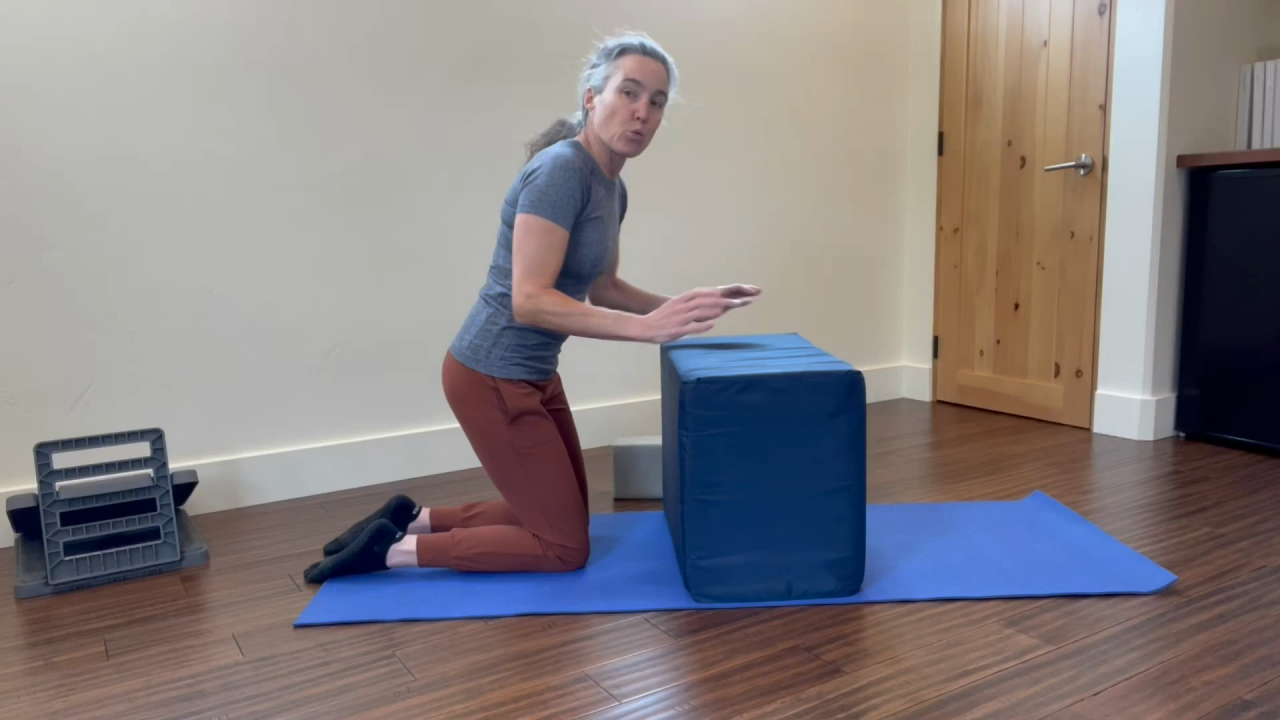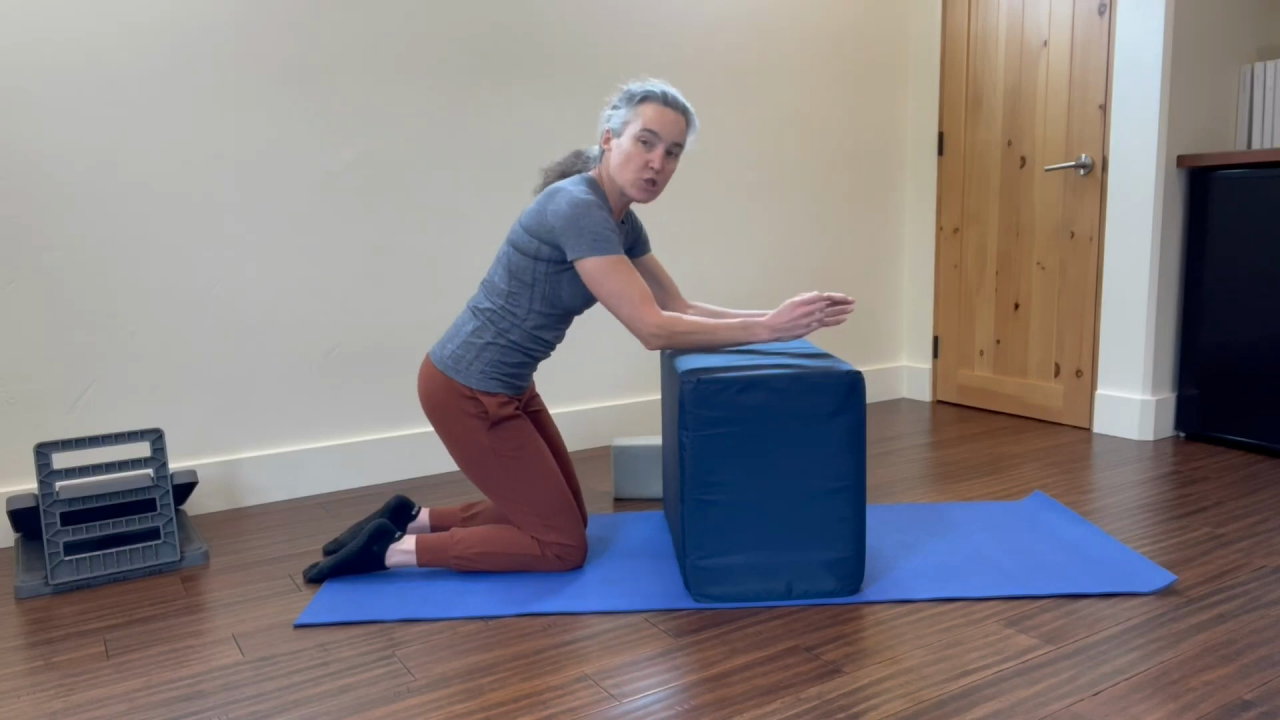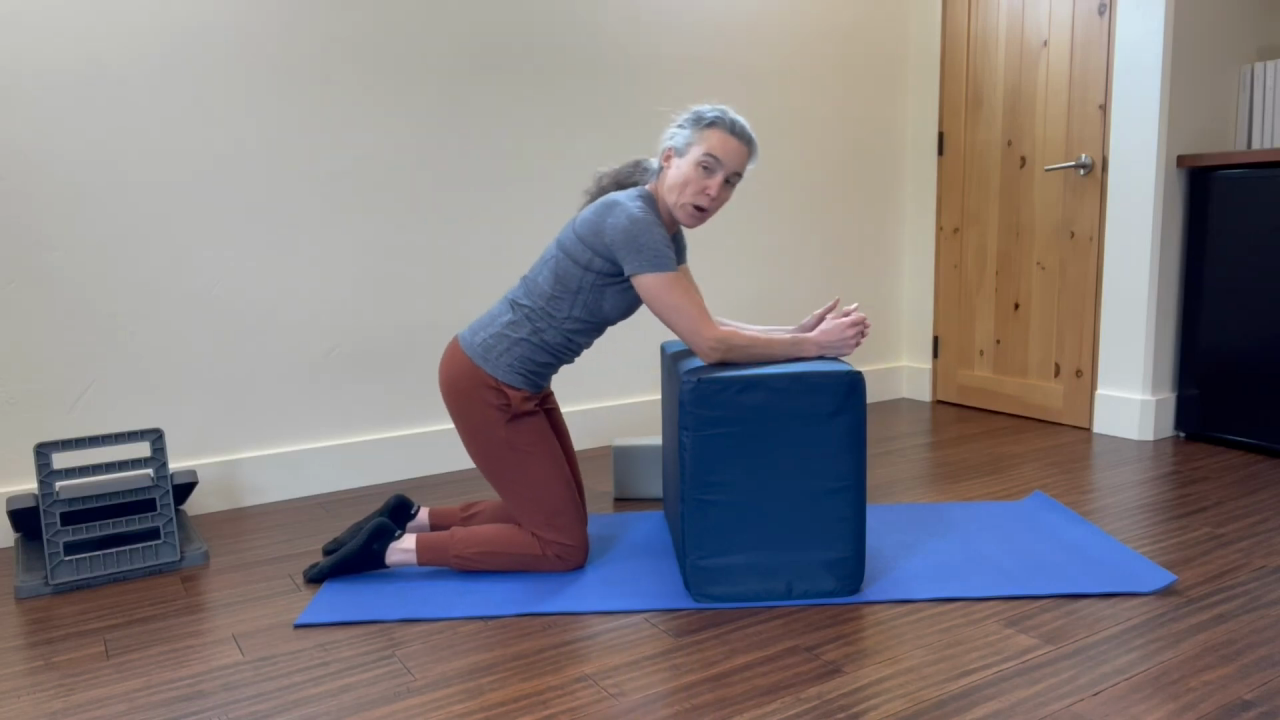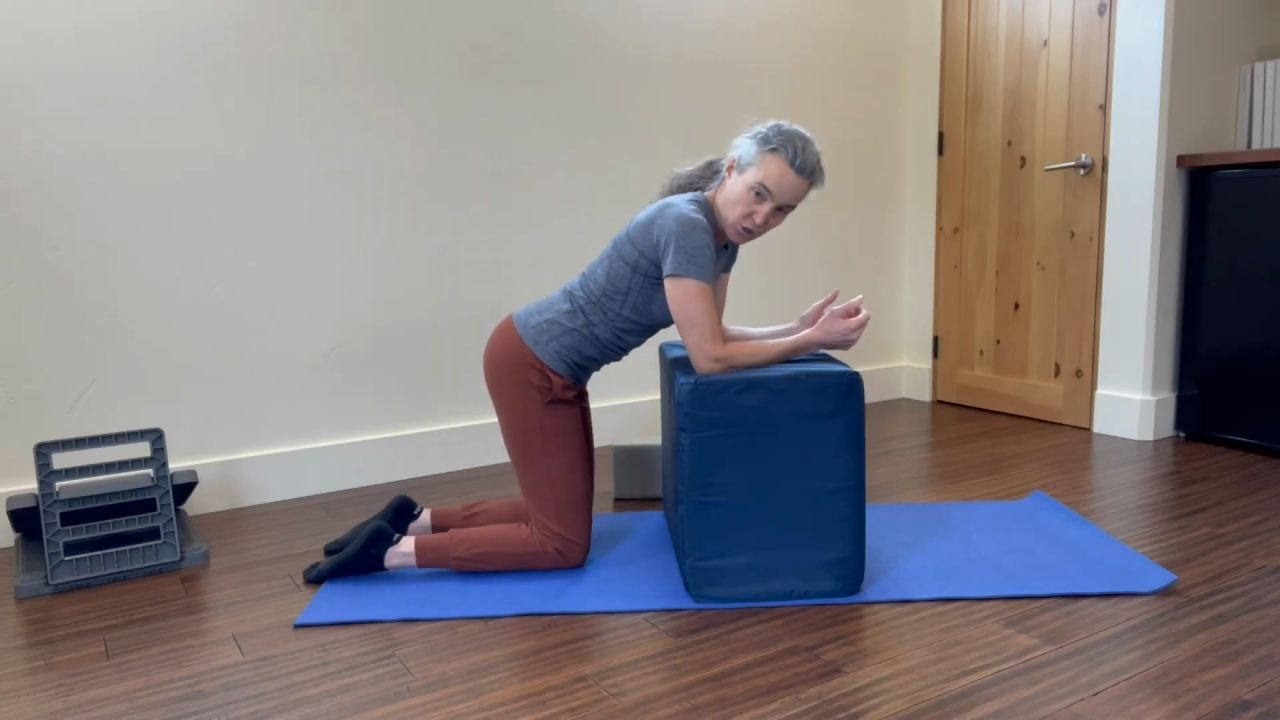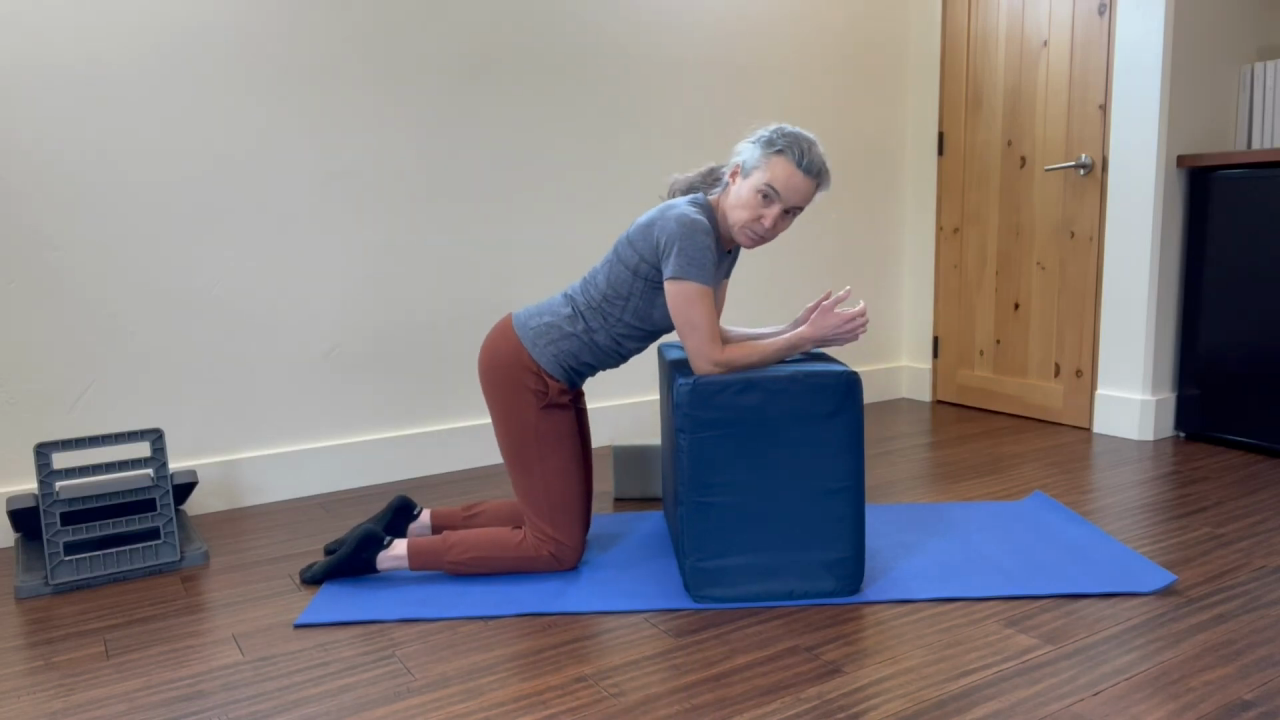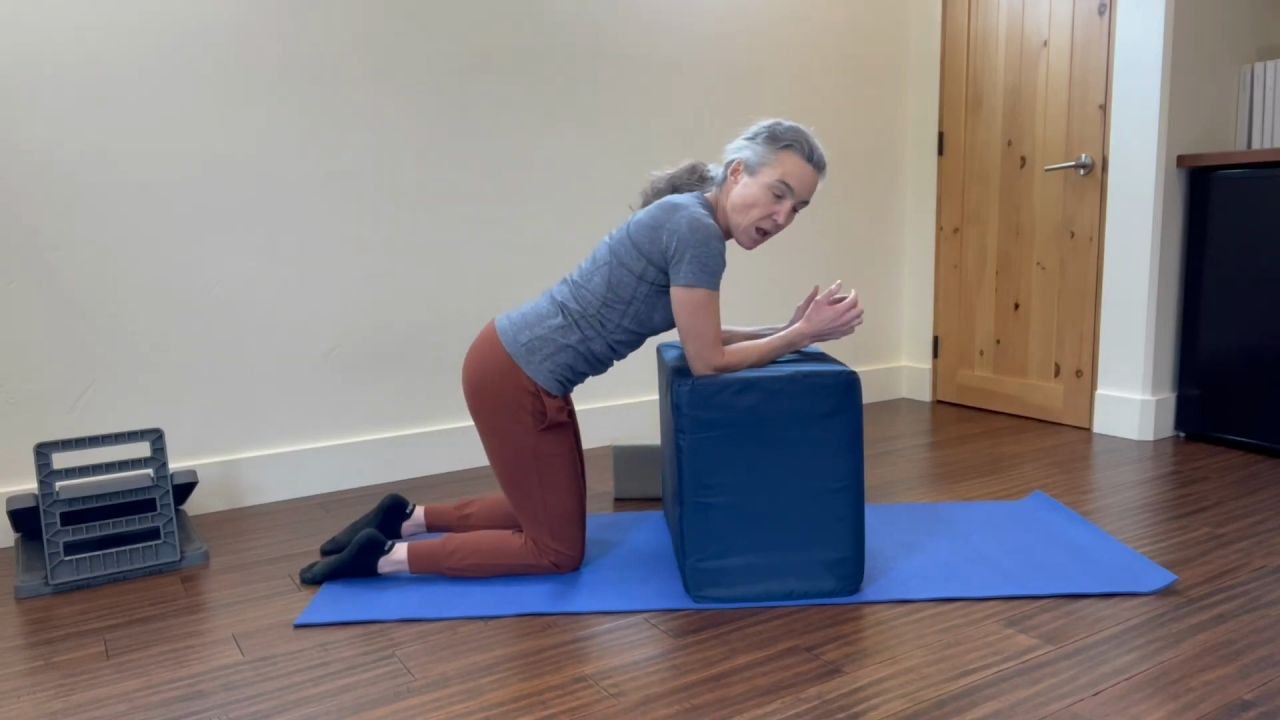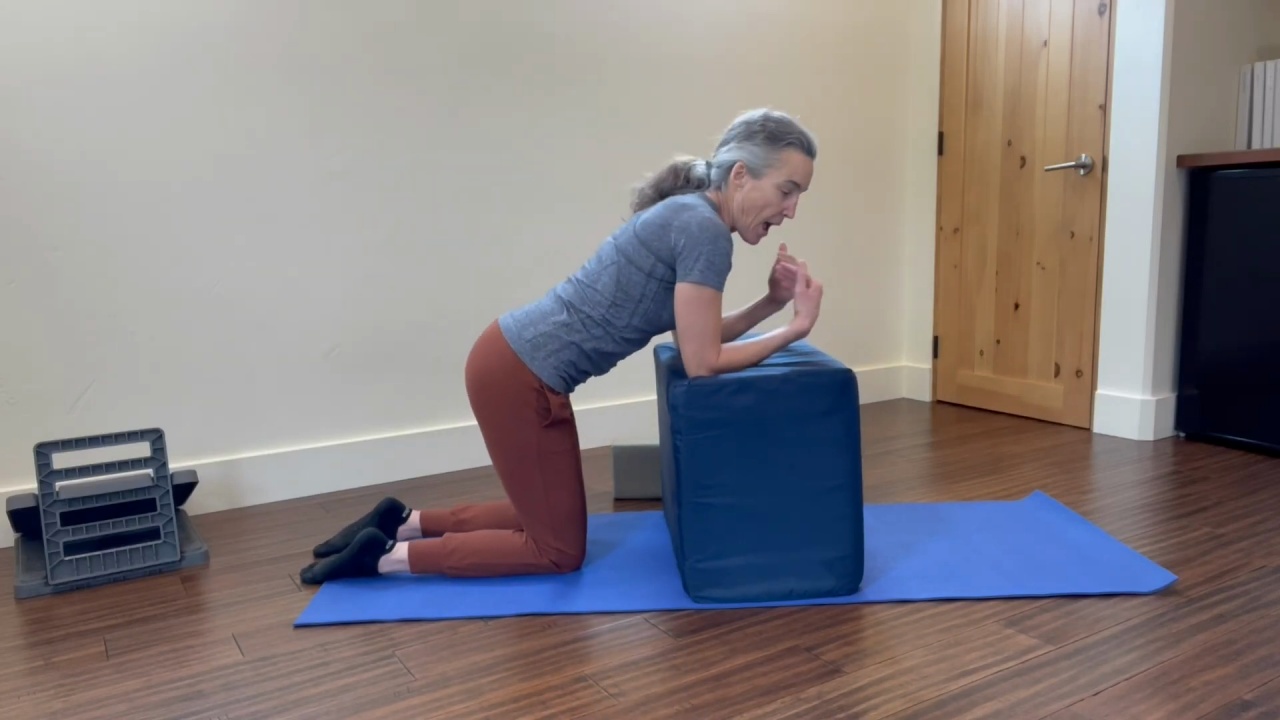
dt=0.5s
person 1, frame 1
left shoulder: (612, 188)
right shoulder: (559, 171)
left elbow: (604, 291)
right elbow: (529, 302)
left wrist: (691, 306)
right wrist: (645, 327)
left hip: (531, 375)
right hip: (494, 380)
left knee: (560, 520)
right knee: (565, 547)
left ankle: (415, 518)
right ankle: (393, 551)
person 1, frame 2
left shoulder: (620, 222)
right shoulder: (576, 207)
left elbow: (677, 308)
right elbow: (652, 329)
left wrist: (777, 317)
right wrist: (766, 329)
left hip: (504, 387)
right hip: (466, 392)
left knee: (561, 517)
right knee: (562, 544)
left ankle: (414, 519)
right ankle: (393, 549)
person 1, frame 3
left shoulder: (663, 228)
right shoulder: (631, 222)
left elbow: (703, 329)
right elbow: (708, 345)
left wrist: (798, 331)
right wrist: (812, 346)
left hip: (513, 377)
right hip: (486, 381)
left knee: (555, 515)
right knee: (563, 546)
left ankle: (411, 517)
right ankle: (391, 548)
person 1, frame 4
left shoulder: (722, 233)
right shoulder: (686, 226)
left elbow: (711, 334)
right elbow: (710, 360)
left wrist: (798, 328)
right wrist: (813, 342)
left hip: (552, 366)
right hip: (529, 364)
left knee: (558, 517)
right knee: (563, 544)
left ankle: (414, 519)
right ankle: (390, 551)
person 1, frame 5
left shoulder: (725, 238)
right shoulder: (688, 228)
left elbow: (707, 335)
right elbow: (708, 361)
left wrist: (794, 329)
right wrist: (807, 339)
left hip: (546, 366)
right hip: (525, 367)
left knee: (563, 520)
right knee: (558, 547)
left ankle: (413, 519)
right ankle: (383, 552)
person 1, frame 6
left shoulder: (689, 218)
right shoulder: (696, 230)
left elbow: (701, 336)
right elbow: (708, 363)
left wrist: (789, 329)
right wrist: (803, 335)
left hip: (514, 363)
right hip: (513, 379)
left knee: (551, 515)
right knee: (558, 551)
left ankle: (406, 518)
right ankle: (385, 556)
person 1, frame 7
left shoulder: (687, 215)
right shoulder: (705, 230)
left elbow: (692, 338)
right elbow: (703, 365)
left wrist: (769, 303)
right wrist: (795, 328)
left hip: (513, 361)
right hip: (518, 378)
left knee: (549, 519)
right knee: (559, 550)
left ankle: (401, 522)
right ankle: (383, 555)
